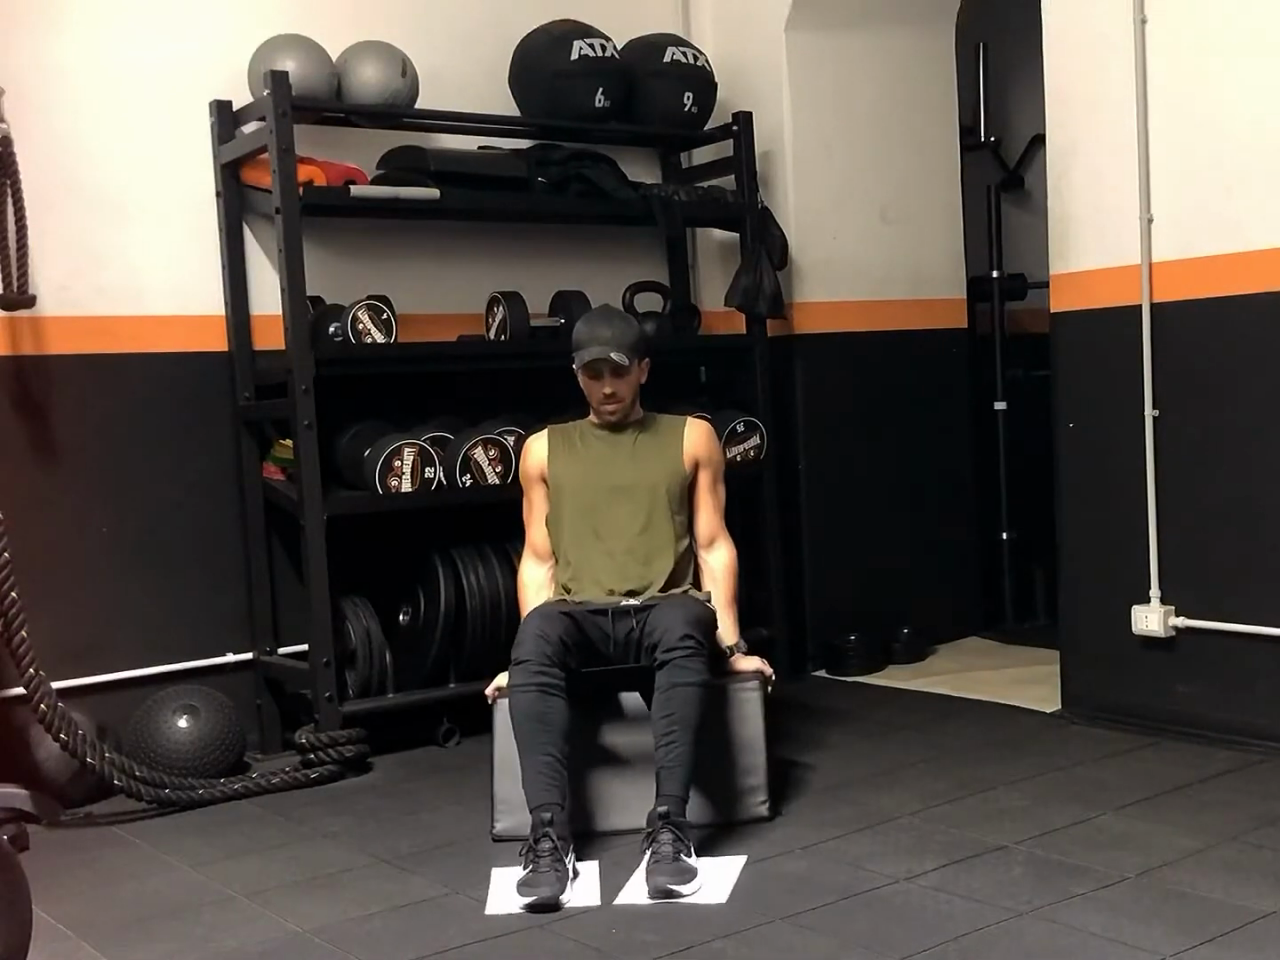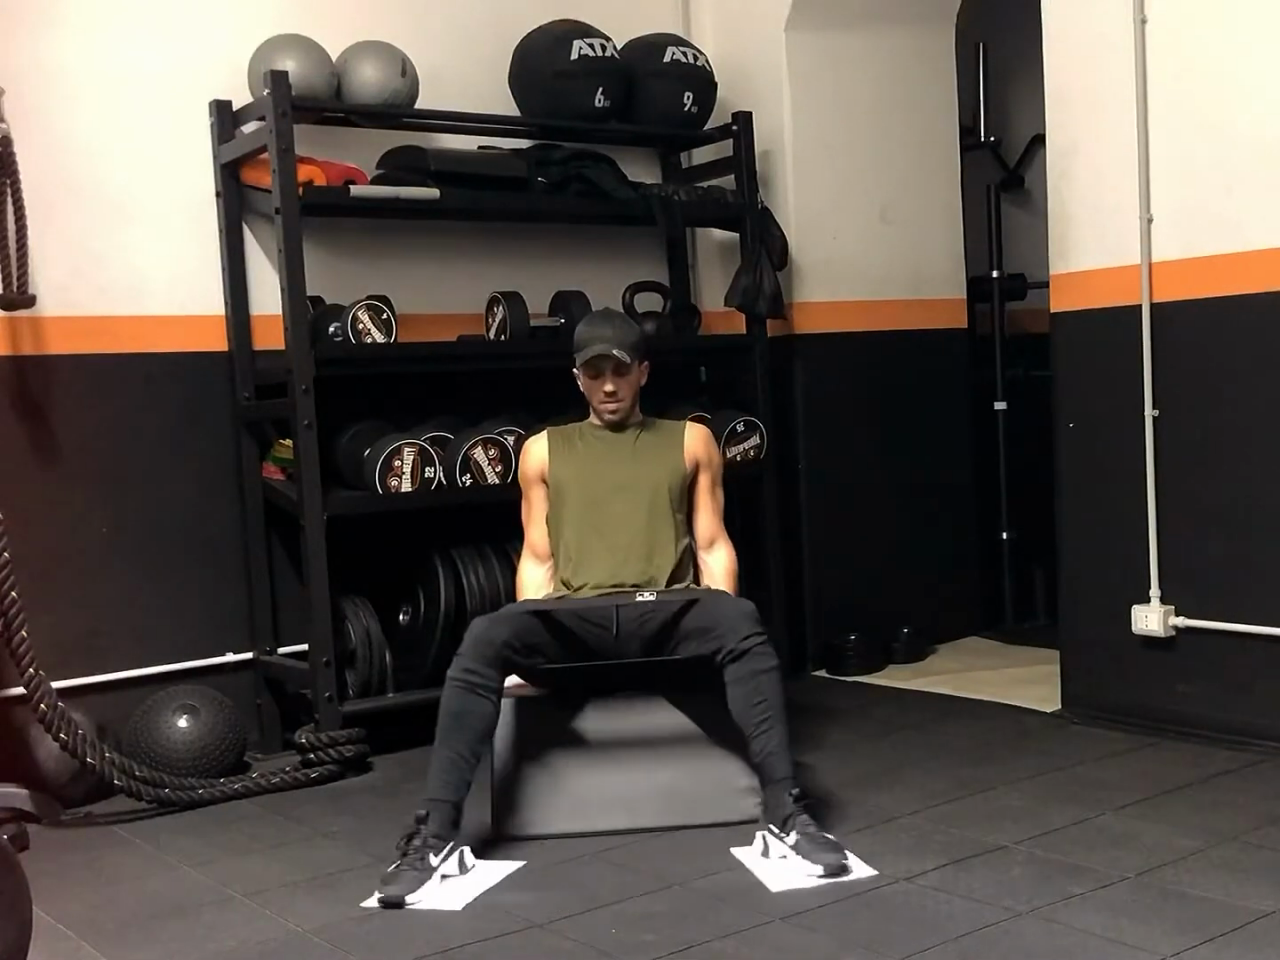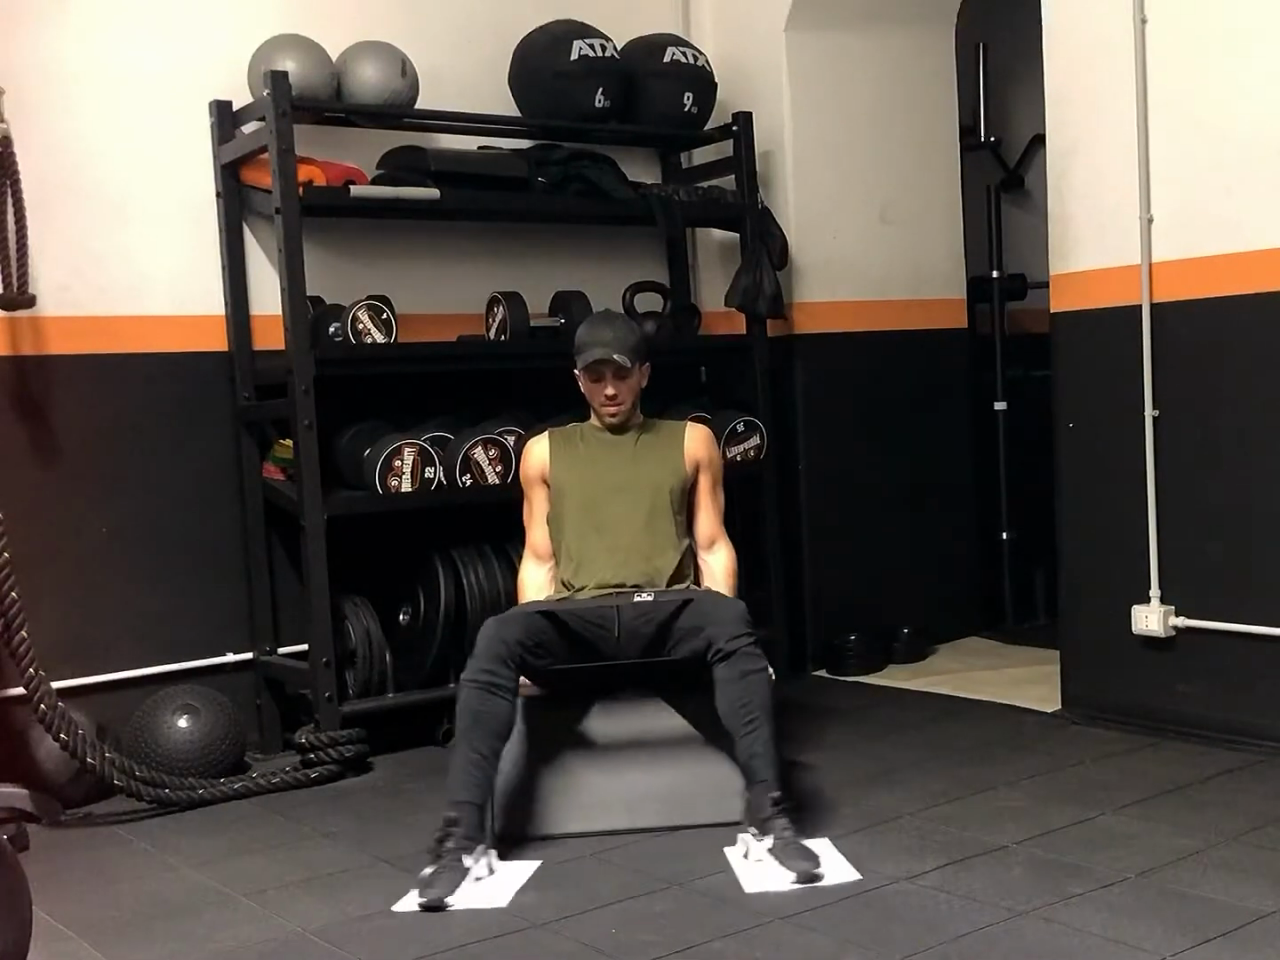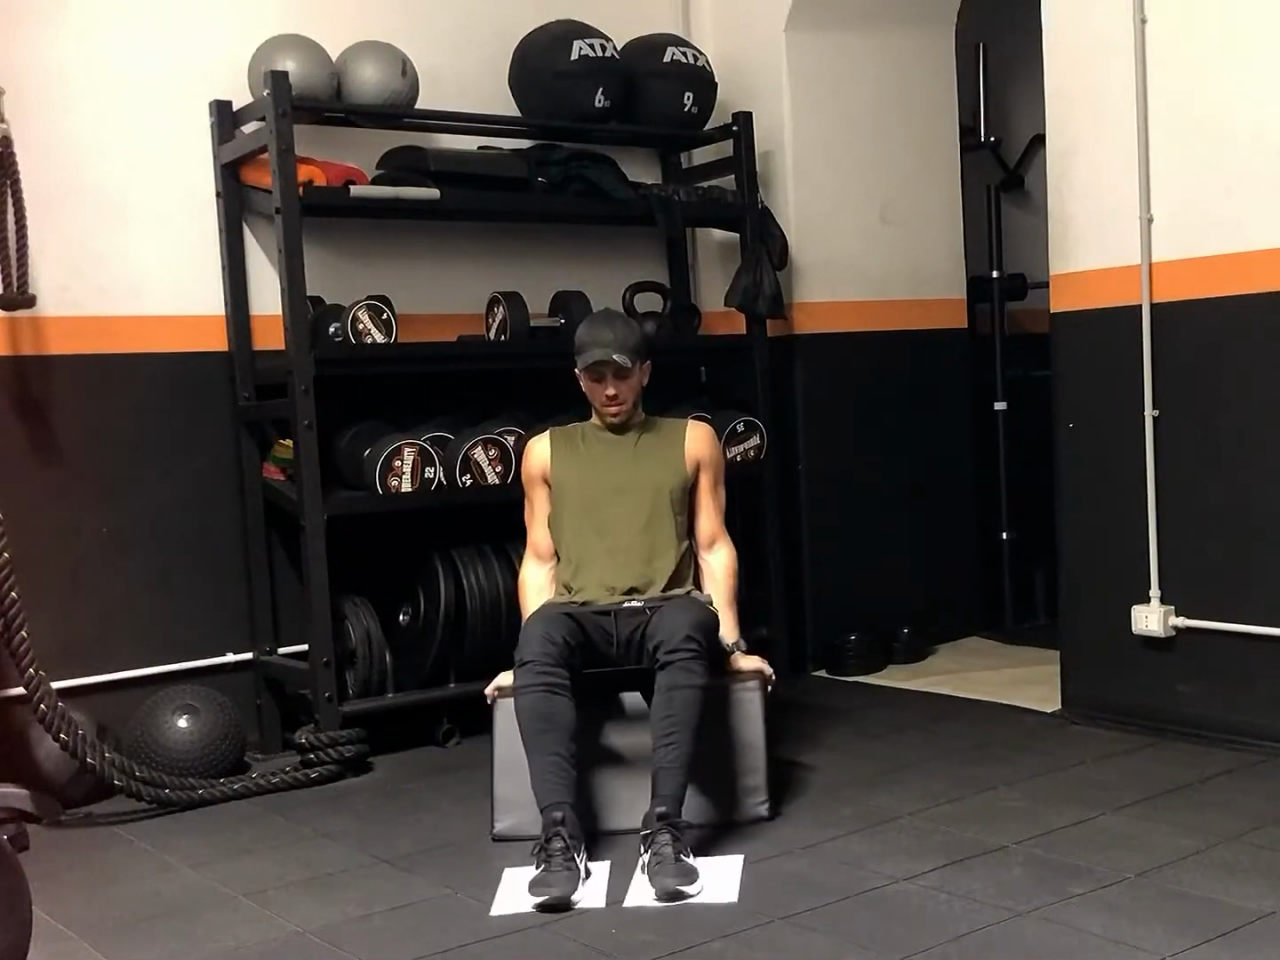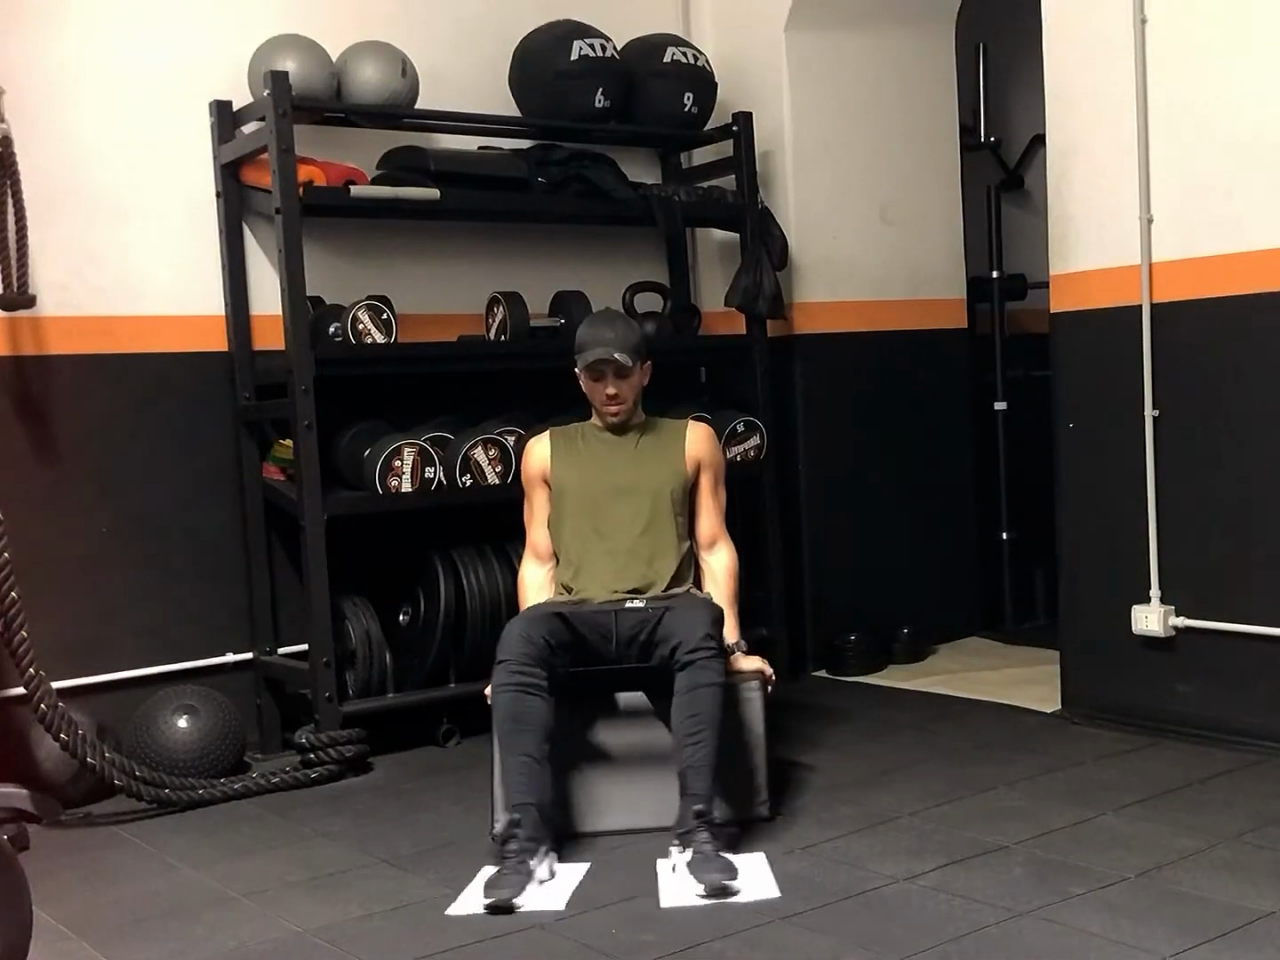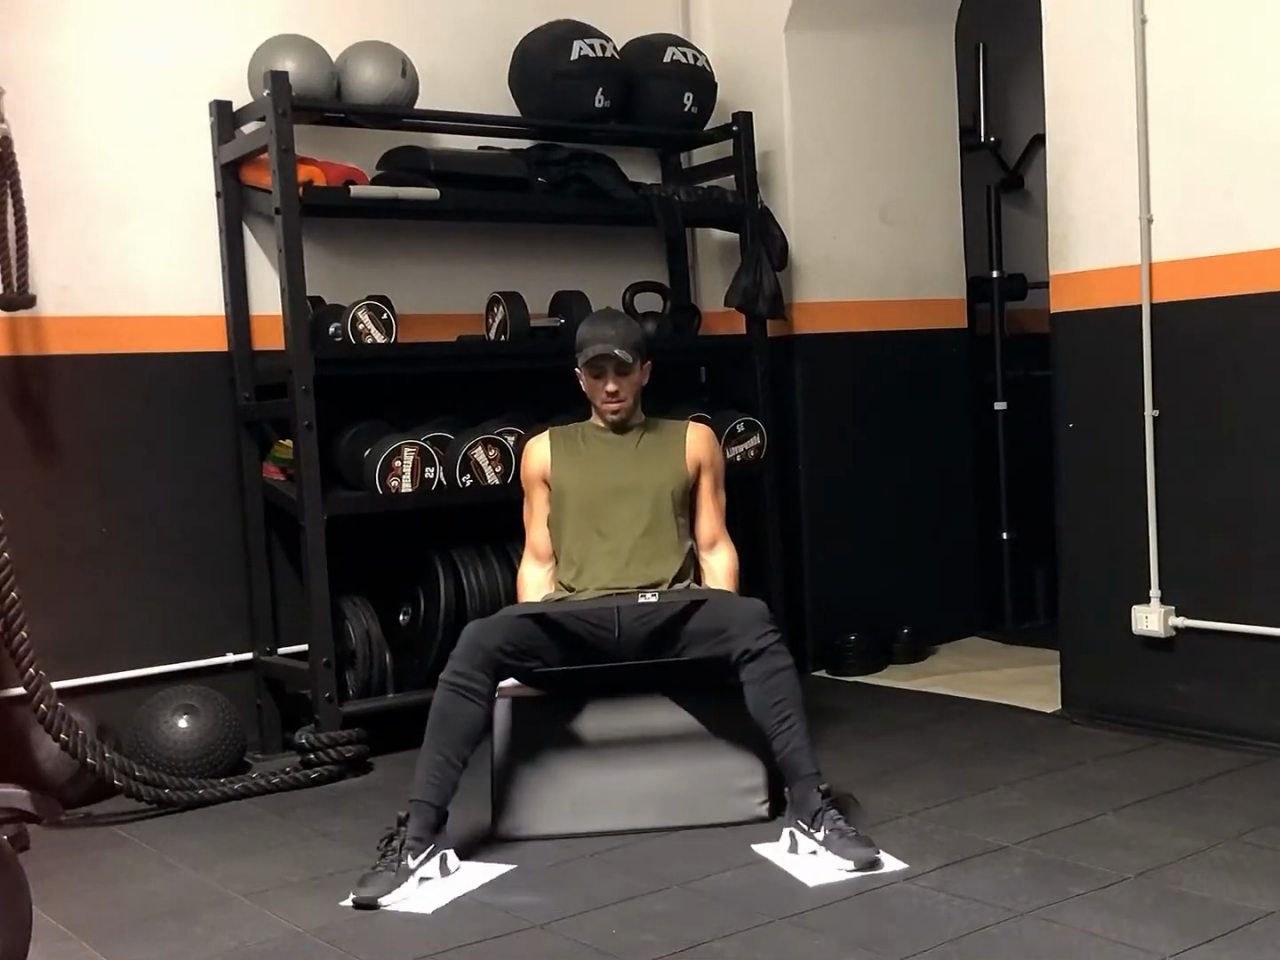
dt=0.5s
person 1, frame 1
left shoulder: (692, 437)
right shoulder: (544, 448)
left elbow: (714, 546)
right elbow: (538, 559)
left wrist: (731, 644)
right wrist: (530, 650)
left hip: (664, 612)
right hip: (581, 618)
left knee: (684, 629)
right knee: (536, 638)
left ankle: (668, 826)
right ankle: (548, 834)
person 1, frame 2
left shoulder: (690, 440)
right shoulder: (543, 450)
left elbow: (713, 546)
right elbow: (537, 559)
left wrist: (723, 634)
right wrist: (526, 651)
left hip: (665, 610)
right hip: (578, 615)
left knee: (744, 622)
right knee: (483, 640)
left ankle: (784, 811)
right ankle: (436, 831)
person 1, frame 3
left shoulder: (691, 441)
right shoulder: (544, 451)
left elbow: (712, 547)
right elbow: (538, 559)
left wrist: (721, 633)
right wrist: (530, 649)
left hip: (665, 612)
right hip: (579, 617)
left knee: (733, 619)
right knee: (496, 639)
left ankle: (768, 812)
right ankle: (461, 835)
person 1, frame 4
left shoulder: (693, 439)
right shoulder: (546, 450)
left elbow: (714, 547)
right elbow: (540, 560)
left wrist: (732, 640)
right wrist: (531, 652)
left hip: (665, 614)
right hip: (582, 618)
left knee: (686, 631)
right knee: (540, 642)
left ankle: (663, 827)
right ankle: (560, 834)
person 1, frame 5
left shoulder: (693, 440)
right shoulder: (545, 451)
left elbow: (714, 548)
right elbow: (539, 561)
left wrist: (733, 642)
right wrist: (533, 653)
left hip: (666, 612)
right hip: (581, 620)
left knee: (699, 627)
right knee: (519, 638)
left ankle: (694, 825)
right ankle: (526, 836)
person 1, frame 6
left shoulder: (693, 441)
right shoulder: (544, 451)
left elbow: (714, 547)
right elbow: (538, 560)
left wrist: (727, 629)
right wrist: (528, 648)
left hip: (668, 610)
right hip: (578, 616)
left knee: (754, 622)
right knee: (477, 646)
left ankle: (809, 805)
right ankle: (419, 834)
